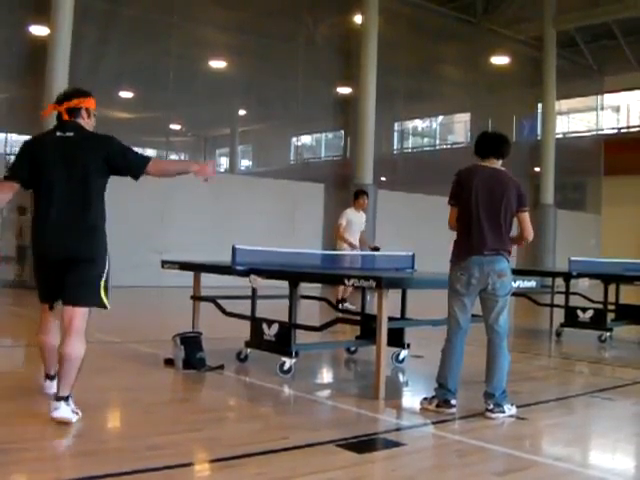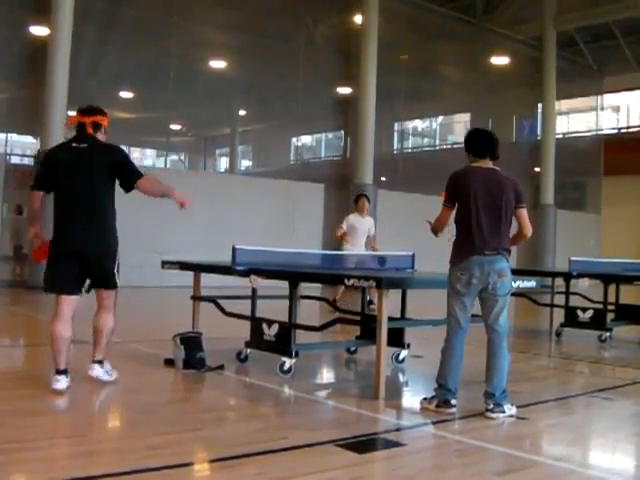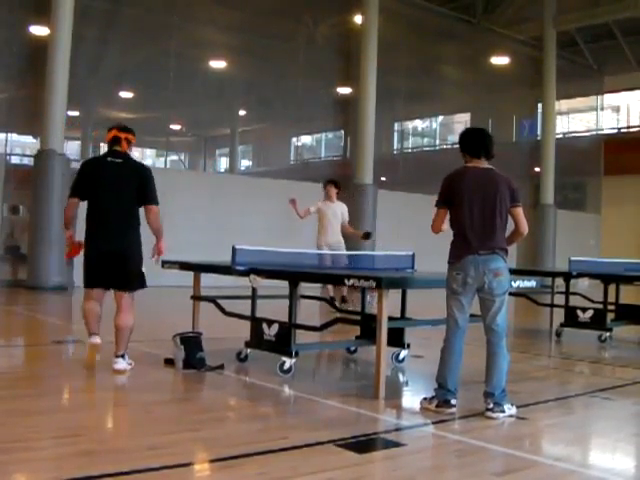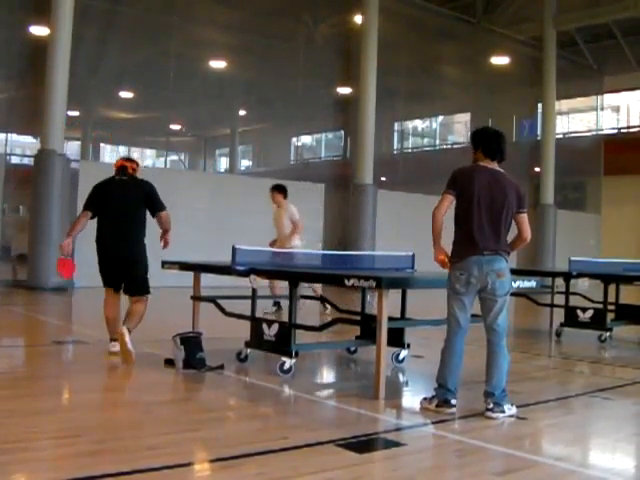
dt=0.4s
person 1, frame 1
left shoulder: (464, 176)
right shoulder: (513, 184)
left elbow: (453, 223)
right elbow: (527, 235)
left hip: (466, 262)
right hip: (498, 264)
left knee: (456, 332)
right knee: (498, 335)
left ankle: (445, 396)
right ankle: (496, 401)
person 1, frame 2
left shoulder: (459, 177)
right shoulder: (509, 183)
left elbow: (442, 222)
right elbow: (526, 231)
left wrist: (434, 229)
left hip: (466, 263)
right hip: (498, 264)
left knee: (456, 332)
right knee: (497, 335)
left ankle: (445, 397)
right ankle: (496, 402)
person 1, frame 3
left shoulder: (453, 180)
right shoulder: (504, 182)
left elbow: (437, 226)
right elbow: (522, 229)
left hip: (462, 263)
right hip: (495, 264)
left knee: (455, 332)
right knee: (496, 335)
left ankle: (445, 396)
right ankle: (496, 401)
person 1, frame 4
left shoulder: (463, 175)
right shoulder: (512, 186)
left elbow: (439, 212)
right elbow: (525, 235)
left wrist: (438, 248)
left hip: (464, 263)
right hip: (497, 266)
left knee: (456, 332)
right knee: (497, 335)
left ankle: (445, 396)
right ankle: (496, 401)
person 2, frame 1
left shoulder: (35, 146)
right shoulder: (102, 145)
right elbow: (152, 166)
right wrist: (192, 166)
left hip: (46, 247)
right hip: (87, 248)
left knee: (48, 314)
right knee: (75, 325)
left ankle: (50, 379)
right ankle: (63, 400)
person 2, frame 2
left shoulder: (54, 155)
right shoulder: (112, 153)
left elbow: (37, 196)
right elbow: (143, 184)
left wrist: (34, 225)
right wrist: (174, 194)
left hip: (64, 241)
right hip: (101, 241)
left knee: (64, 308)
right knee: (105, 303)
left ankle: (60, 374)
right ankle: (98, 363)
person 2, frame 3
left shoulder: (90, 166)
right shoulder: (140, 171)
left elbow: (72, 202)
right elbow: (152, 210)
left wrist: (69, 228)
right wrist: (160, 238)
left hip: (96, 243)
right hip: (128, 244)
left knee: (92, 296)
right knee: (125, 302)
left ankle: (94, 337)
right ankle: (120, 357)
person 2, frame 4
left shoulder: (101, 186)
right shoulder: (145, 186)
left elbow: (85, 215)
right elbow: (163, 216)
left wrist: (69, 237)
right wrist: (166, 233)
left hip: (106, 249)
right hip: (134, 250)
left knee: (112, 293)
right knee: (139, 300)
left ankle: (114, 341)
right ankle: (125, 330)
person 3, frame 1
left shoulder: (363, 216)
right shoulder: (347, 213)
right elbow: (338, 232)
left wrist: (368, 245)
right wrist: (349, 243)
left hip: (356, 249)
right hip: (344, 248)
left ankle: (344, 300)
right ankle: (338, 301)
person 3, frame 2
left shoulder: (370, 221)
right shoulder: (350, 218)
left elbow: (370, 239)
right elbow: (338, 232)
left wrist: (377, 252)
right wrist: (338, 234)
left hip: (362, 252)
right hip: (348, 251)
left ankle: (370, 301)
right ankle: (335, 301)
person 3, frame 3
left shoulder: (342, 207)
right shoulder: (319, 205)
left elbow: (345, 227)
right elbow: (302, 215)
left wrist: (358, 234)
right wrist: (295, 206)
left hip: (338, 243)
right hip: (323, 243)
left ankle: (344, 298)
right ankle: (332, 298)
person 3, frame 4
left shoulder: (289, 208)
right shoulder: (276, 211)
left elbow: (298, 227)
left wrist: (285, 241)
right wrist: (276, 240)
left hip: (292, 246)
right hip: (280, 247)
left ankle: (322, 300)
right ankle: (276, 304)
